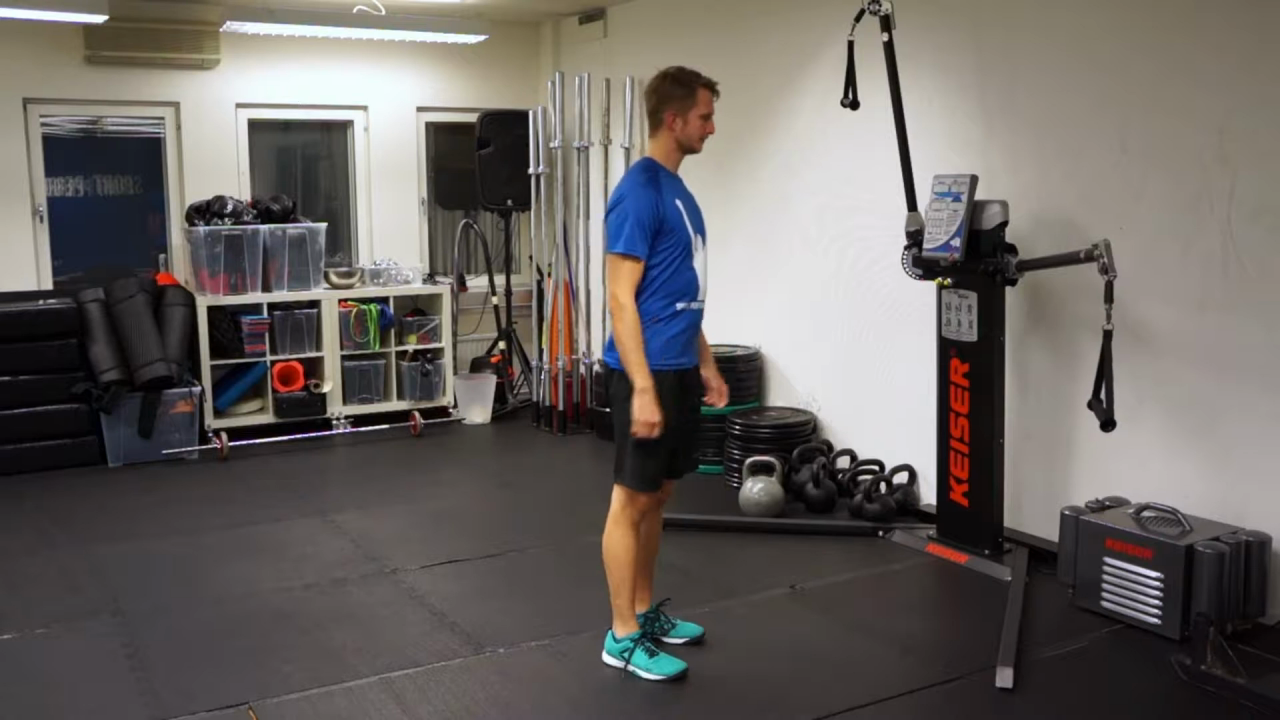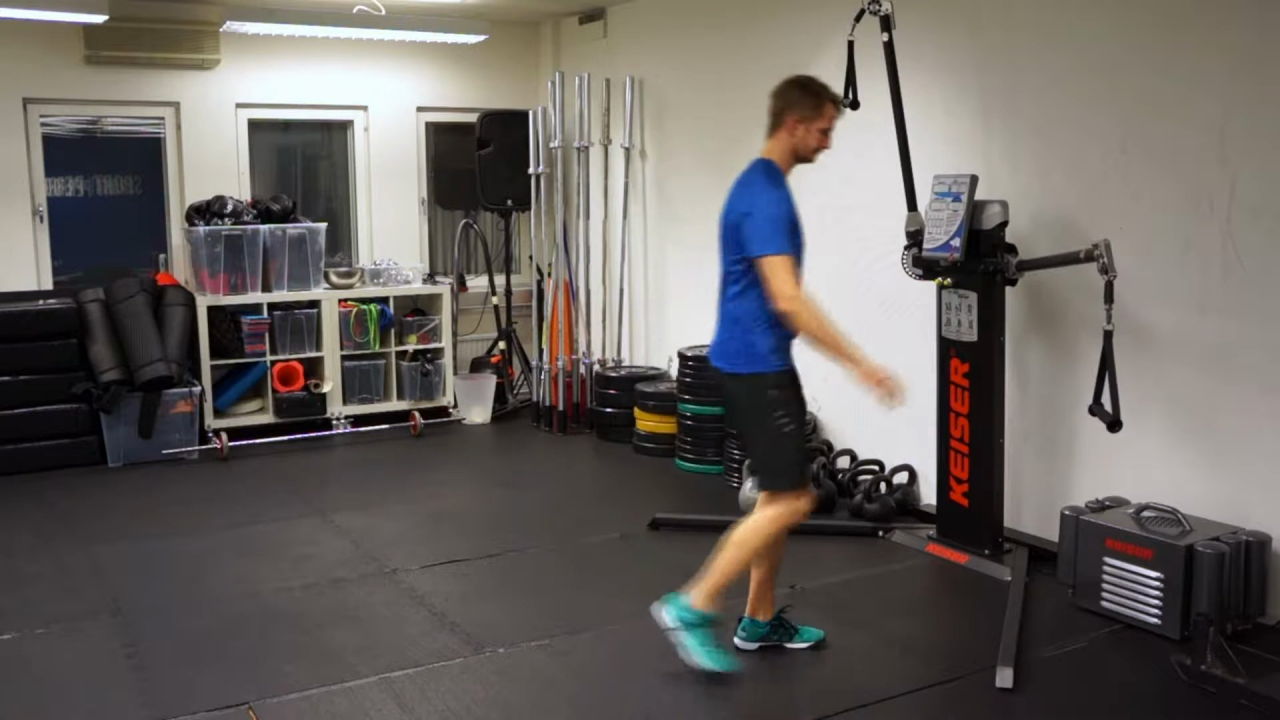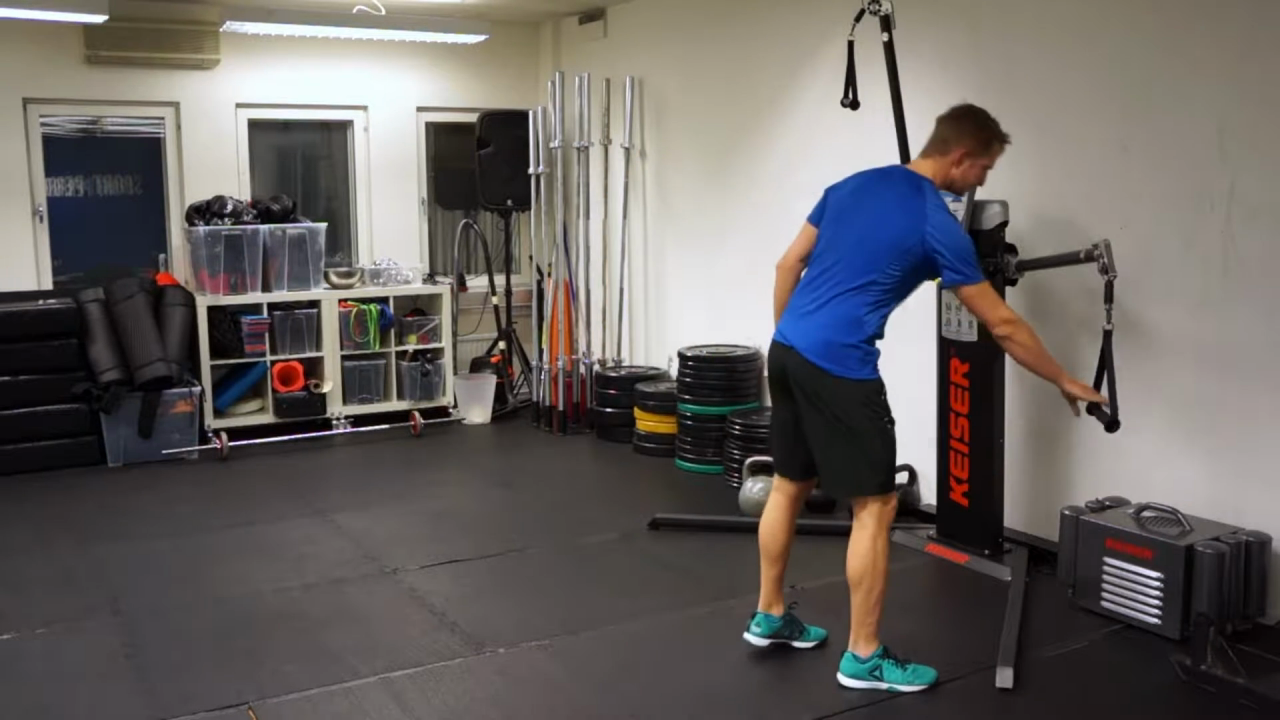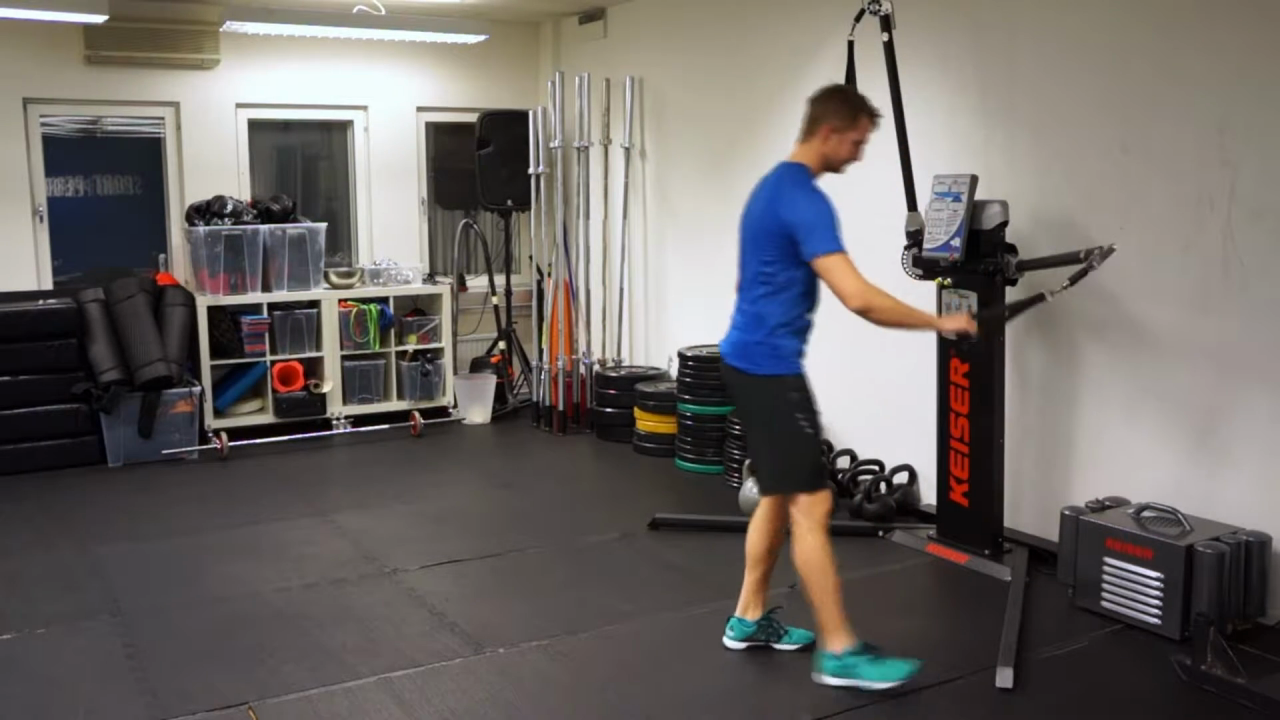
dt=0.7s
person 1, frame 1
left shoulder: (678, 188)
right shoulder: (639, 192)
right elbow: (621, 298)
left wrist: (706, 365)
right wrist: (642, 388)
left hip: (680, 369)
right hip: (647, 372)
left knee: (660, 494)
right knee: (633, 501)
left ankle: (644, 607)
right ankle: (624, 636)
person 1, frame 2
left shoulder: (763, 184)
right shoulder: (763, 194)
right elbow: (787, 299)
right wrist: (860, 363)
left hip: (760, 361)
right hip: (752, 367)
left knee: (781, 492)
right knee: (791, 500)
left ankle: (761, 619)
right ankle: (691, 606)
person 1, frame 3
left shoulder: (850, 186)
right shoulder: (937, 224)
left elbow: (788, 265)
right elbow: (1002, 325)
right wrist: (1067, 382)
left hip: (788, 350)
right hip: (839, 367)
left knee: (788, 486)
right knee: (875, 508)
left ankle: (769, 616)
right ankle: (864, 656)
person 1, frame 4
left shoulder: (769, 188)
right shoulder: (804, 200)
right elbow: (858, 298)
right wrist: (939, 323)
left hip: (749, 357)
right hip: (769, 367)
left knee: (779, 495)
right knee: (811, 504)
left ankle: (748, 619)
right ankle: (840, 650)
